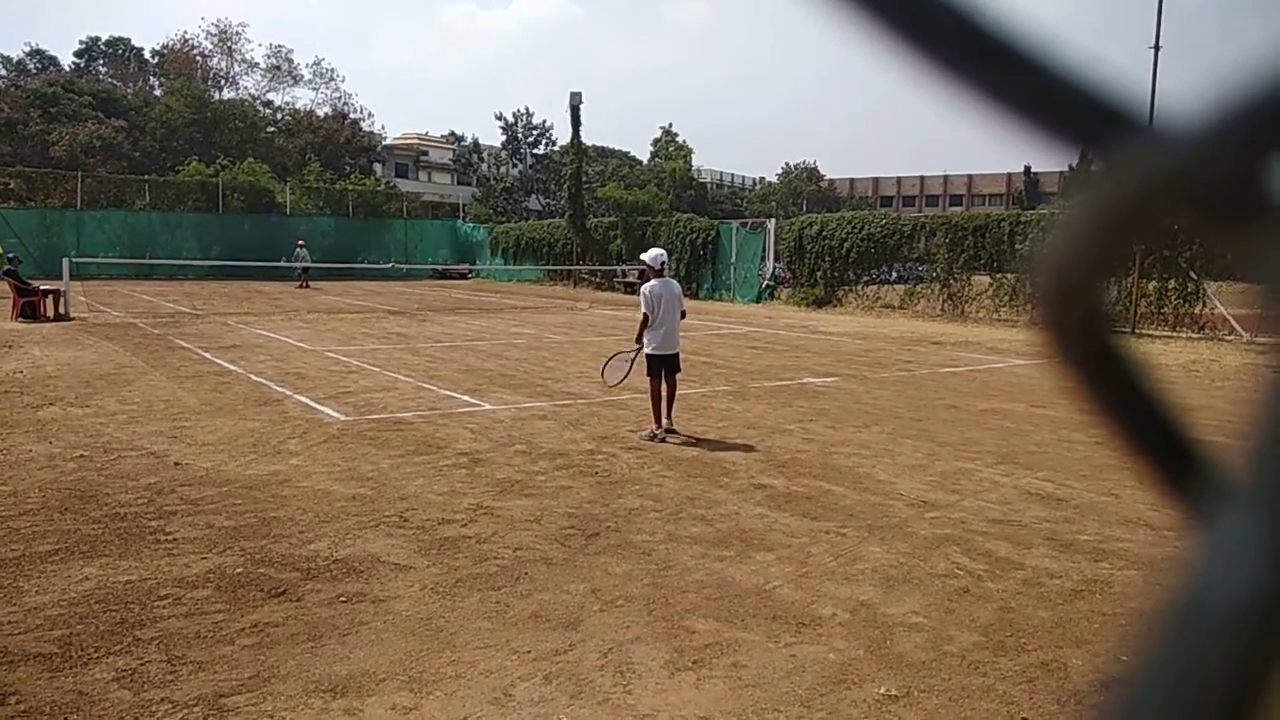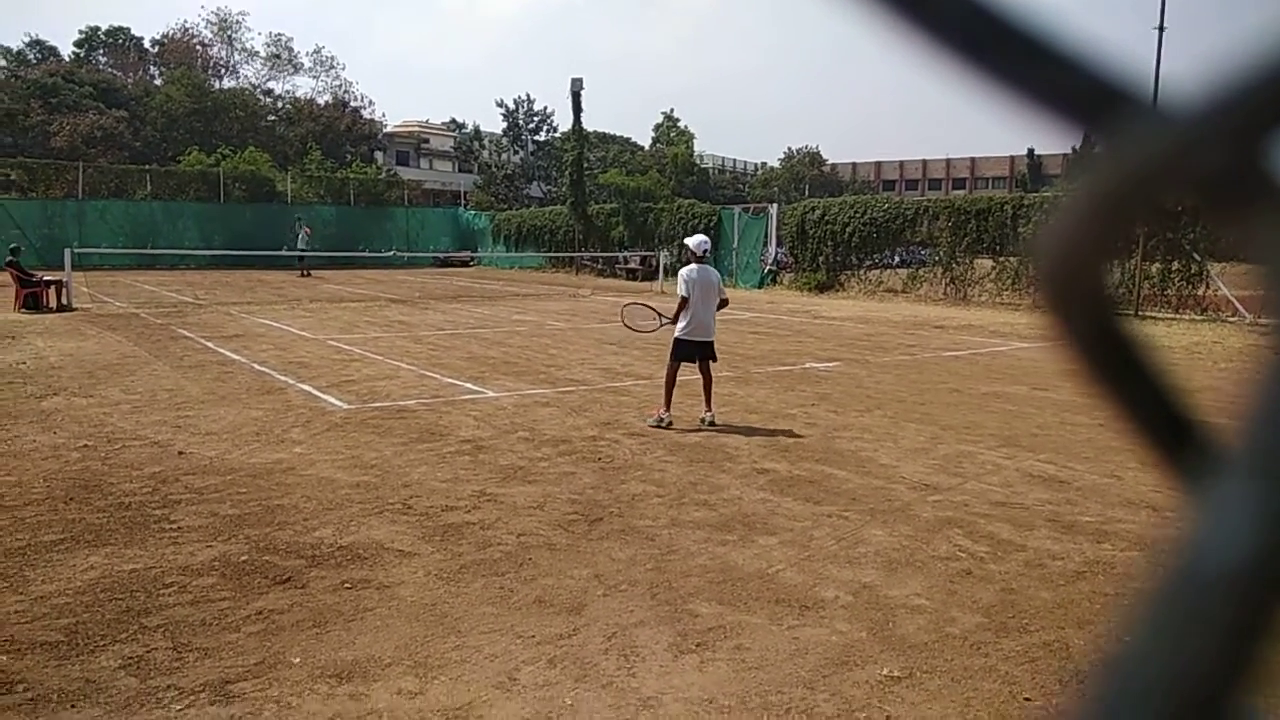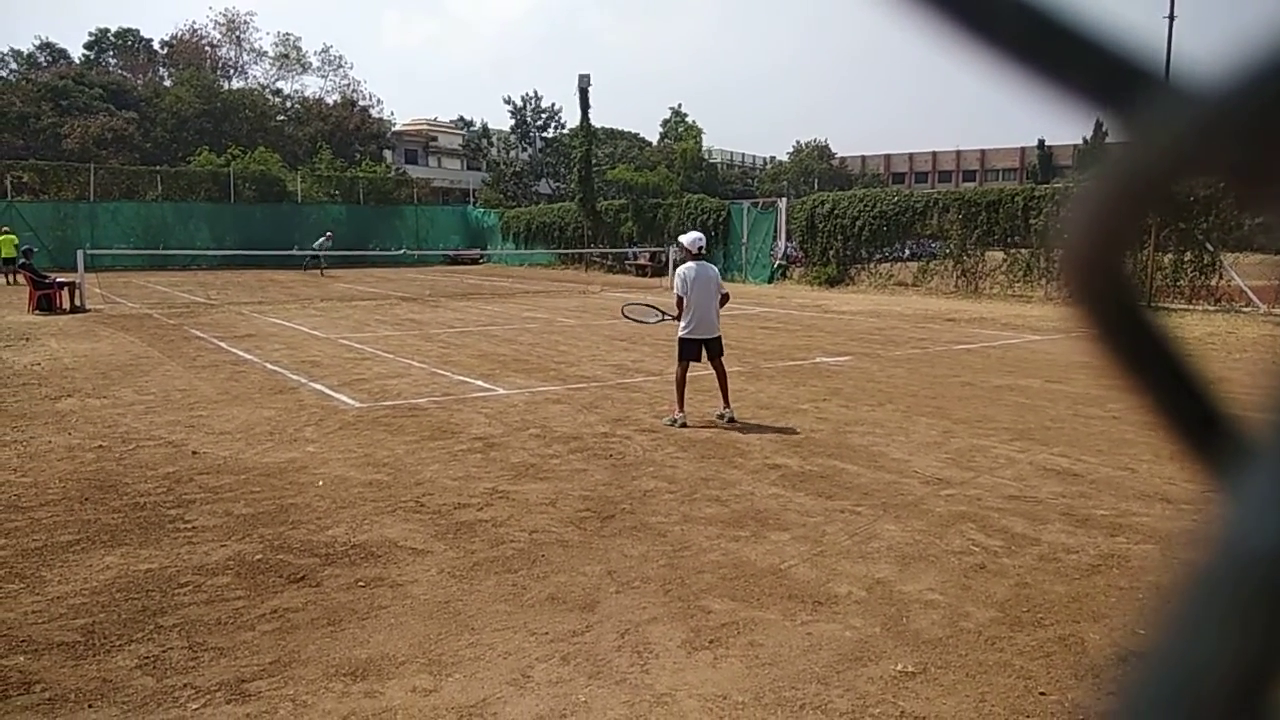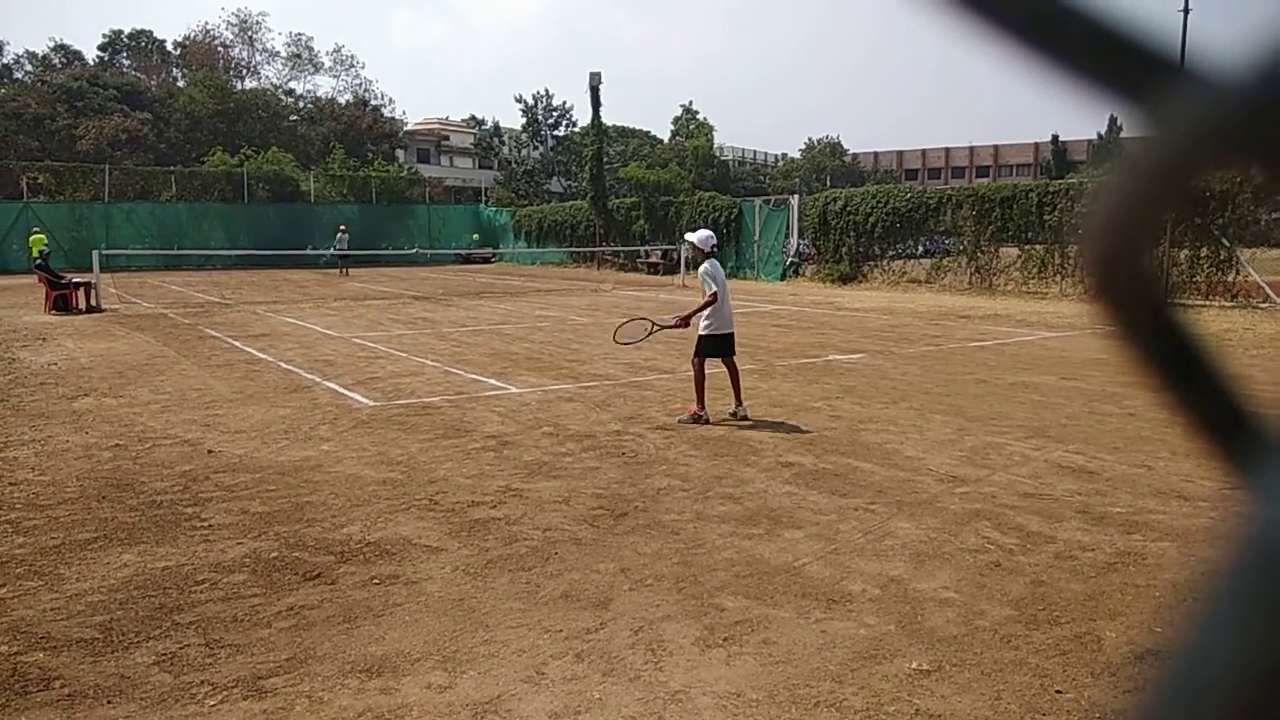
dt=1s
person 1, frame 1
left shoulder: (647, 289)
right shoulder: (675, 285)
left elbow: (646, 318)
right elbow: (682, 314)
left wrist: (639, 336)
left hip: (655, 343)
right hip: (673, 342)
left knee: (655, 383)
right knee: (671, 379)
left ankle: (657, 428)
right ankle: (668, 421)
person 1, frame 2
left shoulder: (685, 272)
right shoulder: (714, 274)
left elbow: (683, 300)
right elbow: (724, 301)
left wrist: (675, 316)
left hip: (686, 329)
right hip: (707, 330)
left knee: (672, 367)
right knee: (705, 368)
left ankle: (665, 412)
right ankle: (708, 412)
person 1, frame 3
left shoulder: (682, 270)
right shoulder: (712, 270)
left elbow: (679, 300)
right elbow: (725, 296)
left wrist: (680, 314)
left hip: (690, 327)
right hip: (711, 326)
left knee: (682, 367)
right knee: (717, 364)
left ankle: (679, 413)
right ankle: (726, 409)
person 1, frame 4
left shoulder: (704, 270)
right shoulder: (714, 265)
left elbow: (713, 298)
left wrist: (689, 315)
right wrist: (687, 316)
left hip: (712, 325)
right hip: (726, 323)
left knee: (698, 362)
right knee: (729, 362)
left ankle: (700, 410)
right ankle: (739, 407)
